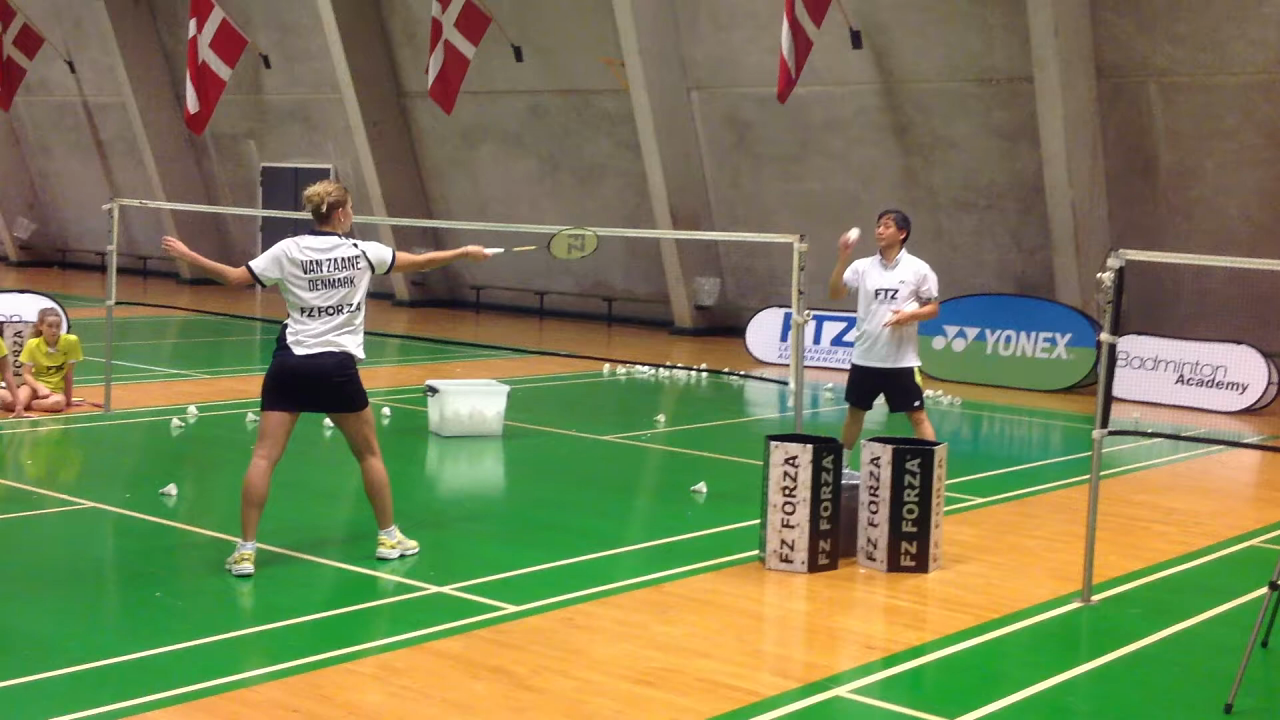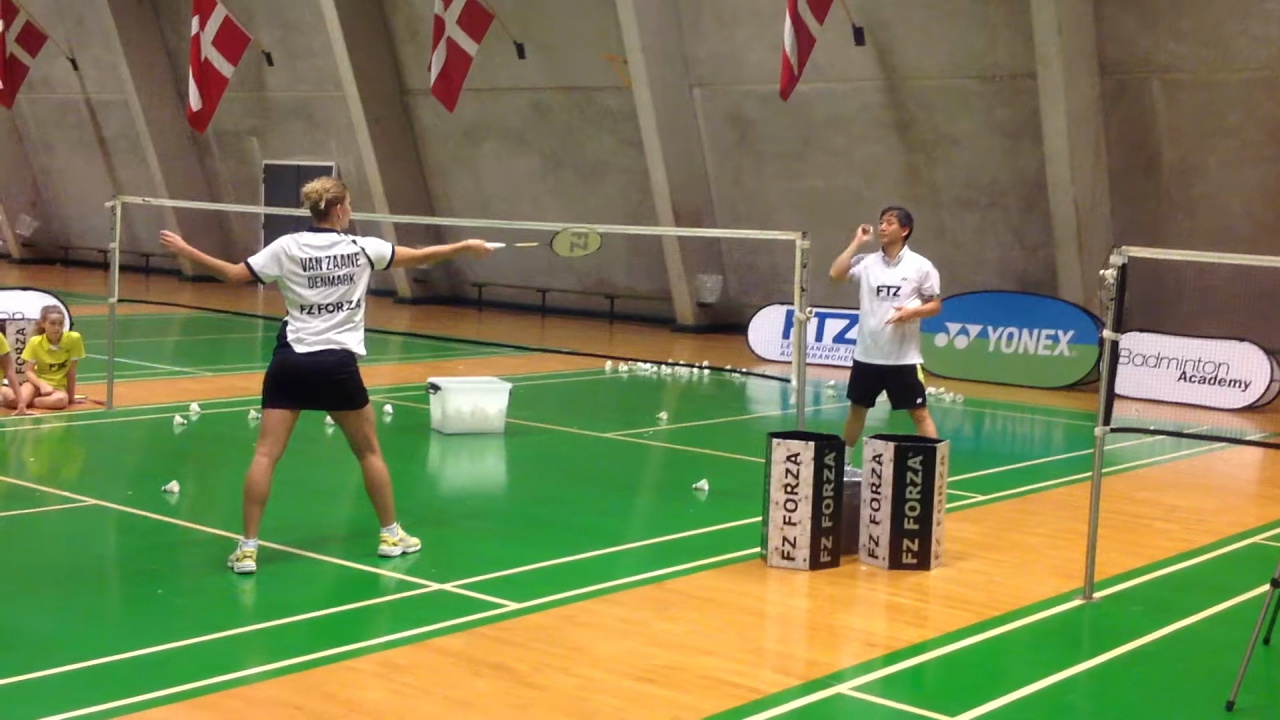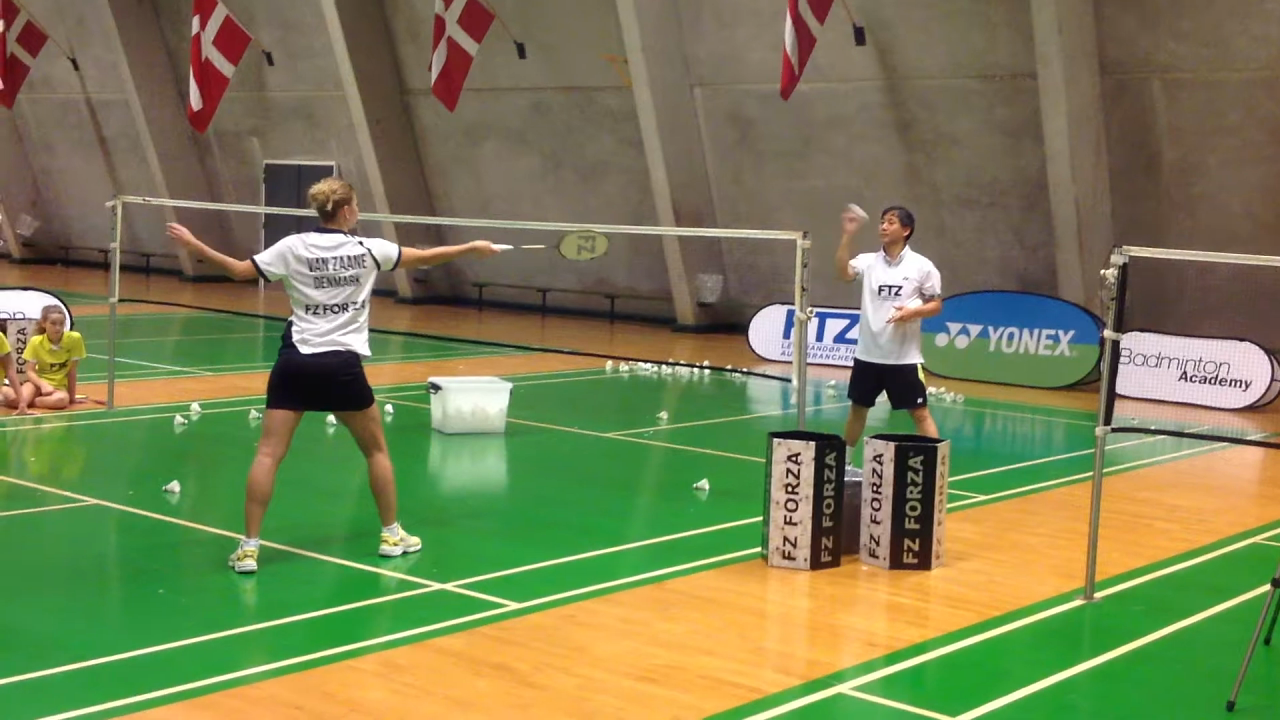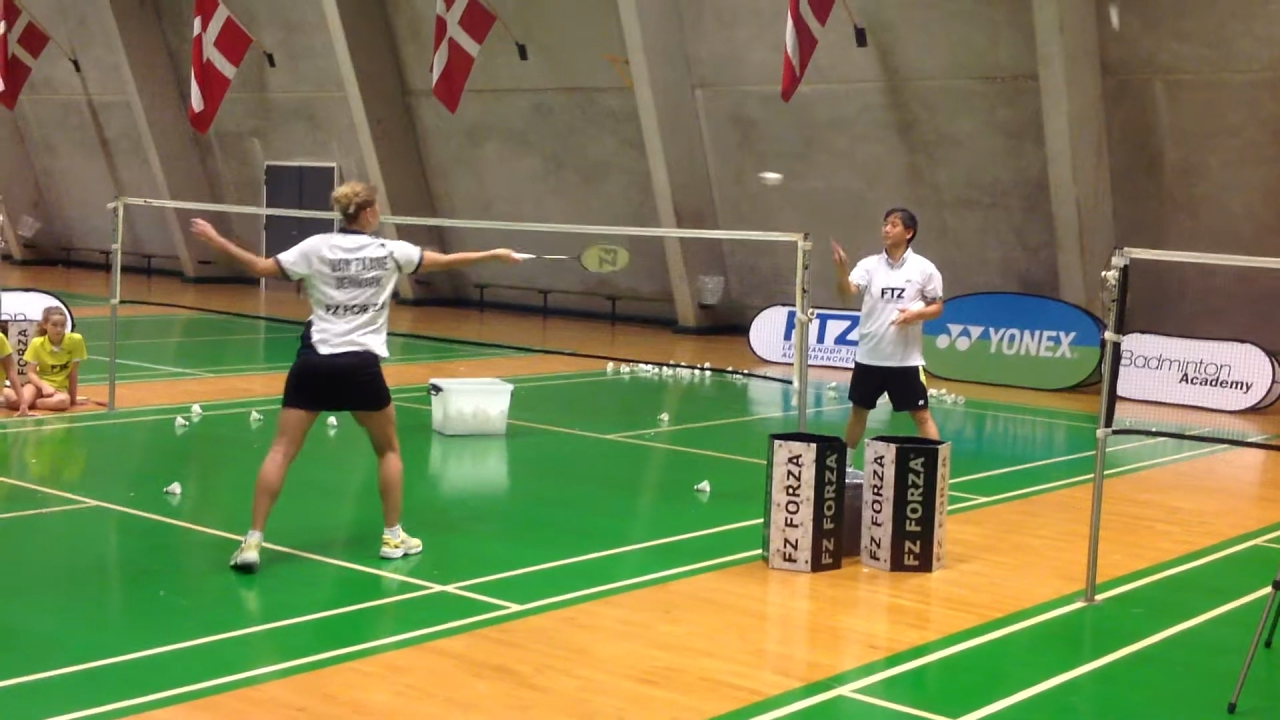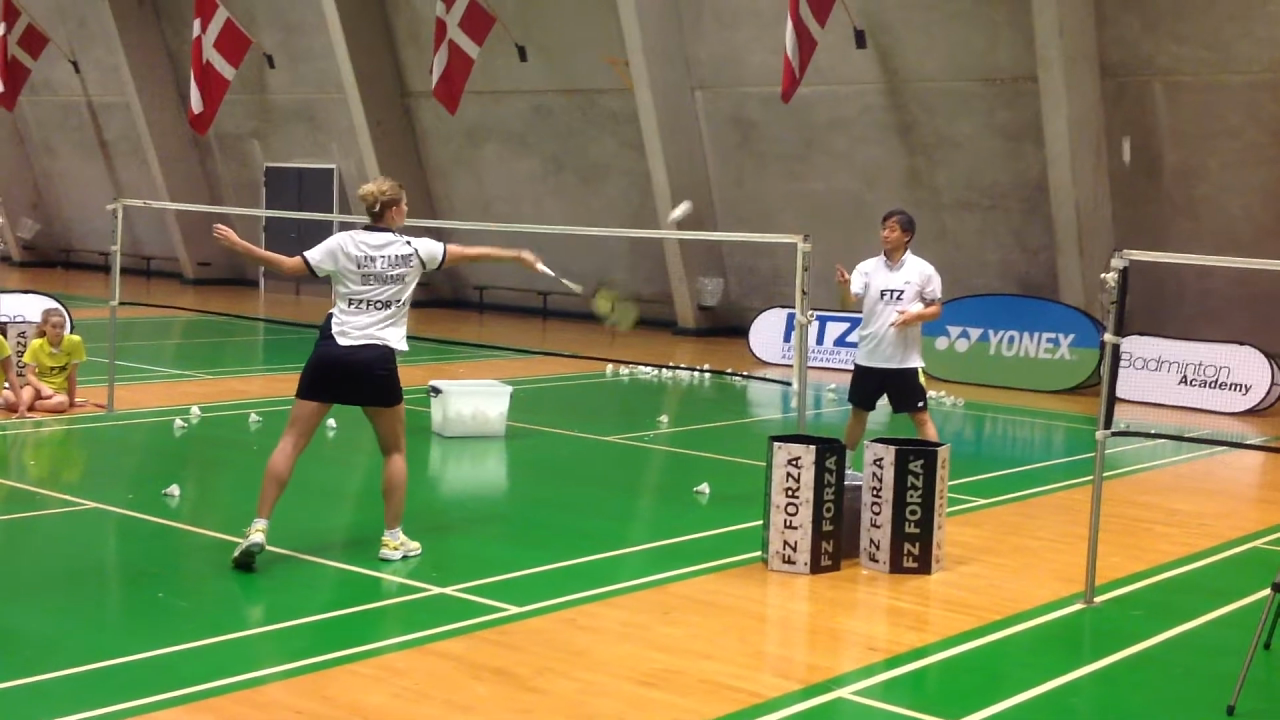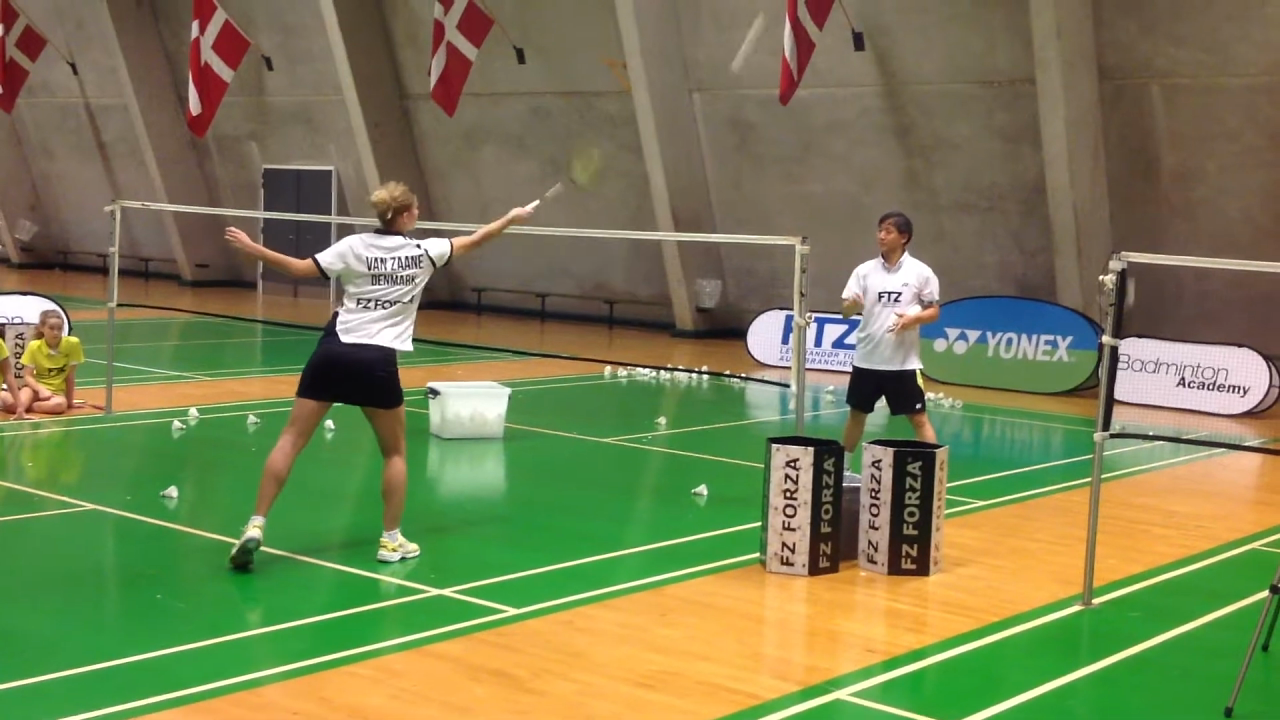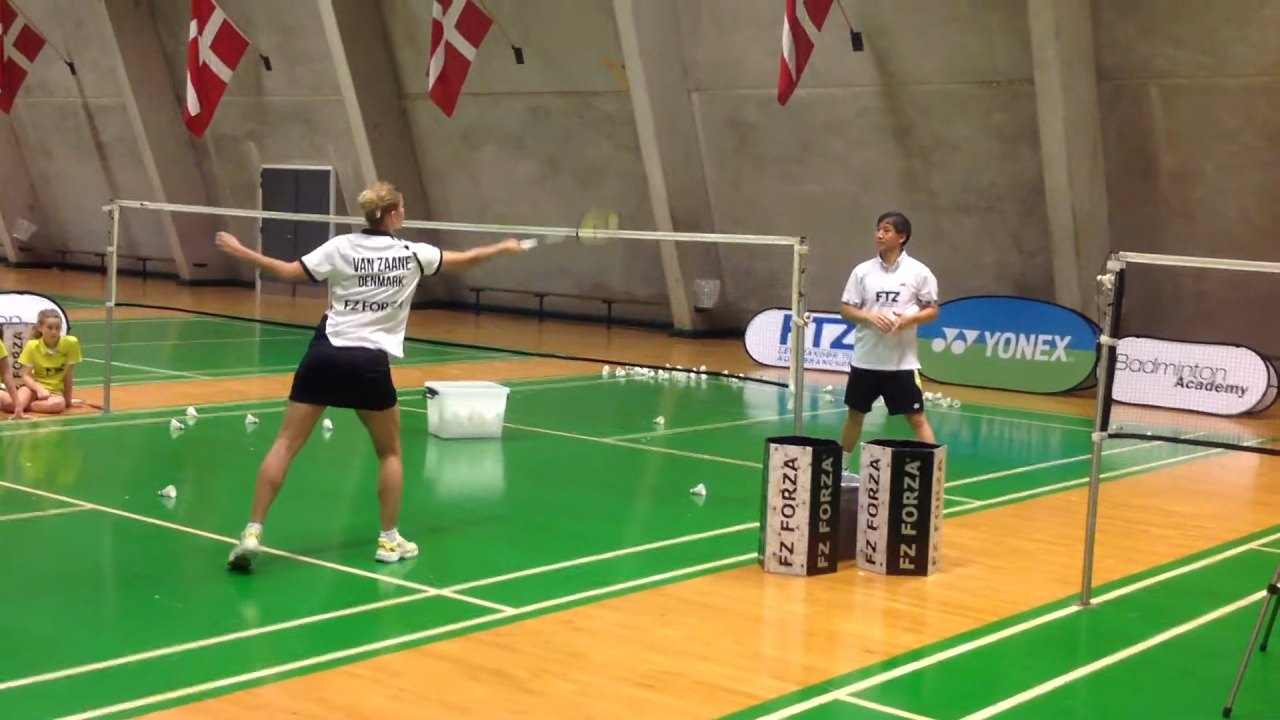
dt=0.2s
person 1, frame 1
left shoulder: (289, 250)
right shoulder: (363, 252)
left elbow: (236, 278)
right elbow: (420, 262)
left wrist: (188, 255)
right wrist: (465, 252)
left hip: (290, 365)
right hip: (337, 367)
left knee: (264, 456)
right knee: (369, 453)
left ankle: (246, 550)
right ankle: (389, 537)
person 1, frame 2
left shoulder: (287, 247)
right shoulder: (362, 248)
left elbow: (234, 274)
right elbow: (420, 256)
left wrist: (185, 250)
right wrist: (465, 246)
left hip: (290, 363)
right hip: (337, 365)
left knee: (266, 454)
right knee: (369, 451)
left ankle: (248, 548)
right ankle: (391, 534)
person 1, frame 3
left shoulder: (293, 247)
right shoulder: (368, 250)
left elbow: (239, 270)
right elbow: (425, 257)
left wrist: (193, 243)
right wrist: (472, 247)
left hip: (295, 363)
right hip: (342, 365)
left knee: (269, 454)
right knee: (376, 449)
left ankle: (248, 547)
right ankle: (392, 534)
person 1, frame 4
left shoulder: (317, 246)
right shoulder: (390, 251)
left elbow: (262, 268)
right elbow: (447, 261)
left wrist: (217, 241)
right wrist: (494, 254)
left hip: (313, 362)
right hip: (360, 365)
left knee: (281, 452)
right knee: (389, 449)
left ankle: (251, 542)
right ankle: (393, 536)
person 1, frame 5
left shoulder: (343, 243)
right shoulder: (414, 250)
left elbow: (289, 267)
right elbow: (469, 253)
left wrist: (240, 245)
right wrist: (517, 255)
left hip: (330, 354)
right hip: (375, 360)
left knee: (291, 442)
right knee: (394, 450)
left ankle: (258, 529)
right ankle: (392, 538)
person 1, frame 6
left shoulder: (354, 246)
right shoulder: (424, 252)
left elbow: (300, 269)
right elbow: (473, 239)
left wrist: (253, 248)
right wrist: (512, 218)
left hip: (332, 353)
right hip: (377, 361)
left knee: (290, 441)
right knee: (394, 452)
left ankle: (256, 526)
right ankle: (391, 539)
person 1, frame 7
left shoulder: (341, 246)
right shoulder: (412, 254)
left elbow: (288, 273)
right elbow: (464, 259)
left wrist: (241, 251)
right wrist: (504, 248)
left hip: (324, 356)
right hip: (369, 363)
left knee: (284, 445)
right knee: (390, 453)
left ankle: (252, 534)
right ankle: (389, 540)
person 2, frame 1
left shoulder: (919, 269)
right shoulder: (862, 267)
left elbow: (933, 307)
right elbow: (835, 294)
left wrist: (910, 315)
right wrist: (843, 256)
left hip: (902, 360)
right hip: (865, 357)
left knee: (917, 416)
right knee: (855, 411)
right ankle: (842, 465)
person 2, frame 2
left shoulder: (921, 266)
right shoulder: (866, 262)
left elbow: (936, 305)
right elbow: (835, 275)
left wrist: (912, 311)
right wrist: (857, 243)
left hip: (904, 357)
right hip: (867, 354)
left knee: (919, 413)
right knee: (857, 409)
right ankle: (843, 463)
person 2, frame 3
left shoulder: (922, 267)
right shoulder: (868, 261)
left elbow: (937, 304)
right elbow: (844, 273)
left wrist: (914, 311)
right wrist: (849, 235)
left hip: (905, 356)
right hip: (868, 354)
left knee: (920, 412)
right knee: (858, 408)
person 2, frame 4
left shoulder: (924, 269)
right shoulder: (869, 265)
left elbow: (937, 307)
right elbow: (847, 293)
left wrist: (916, 313)
right wrist: (842, 269)
left hip: (906, 359)
right hip: (869, 356)
left knee: (921, 415)
right knee: (859, 411)
right ankle: (845, 464)
person 2, frame 5
left shoulder: (923, 270)
right shoulder: (867, 267)
left elbow: (936, 309)
right elbow: (848, 303)
left wrist: (915, 315)
right wrist: (845, 287)
left hip: (906, 360)
right hip: (869, 358)
left knee: (920, 416)
right knee: (859, 412)
person 2, frame 6
left shoulder: (921, 272)
right shoulder: (864, 270)
left elbow: (934, 311)
right elbow: (846, 309)
left wrist: (913, 318)
right wrist: (852, 303)
left hip: (904, 362)
right hip: (866, 360)
left knee: (918, 418)
right knee: (857, 414)
right ankle: (842, 467)
person 2, frame 7
left shoulder: (919, 272)
right shoulder: (863, 271)
left elbow: (932, 310)
right elbow: (847, 309)
left wrist: (911, 318)
right wrist: (868, 316)
left hip: (902, 362)
right hip: (865, 360)
left knee: (916, 418)
right knee: (855, 414)
right ankle: (840, 467)
